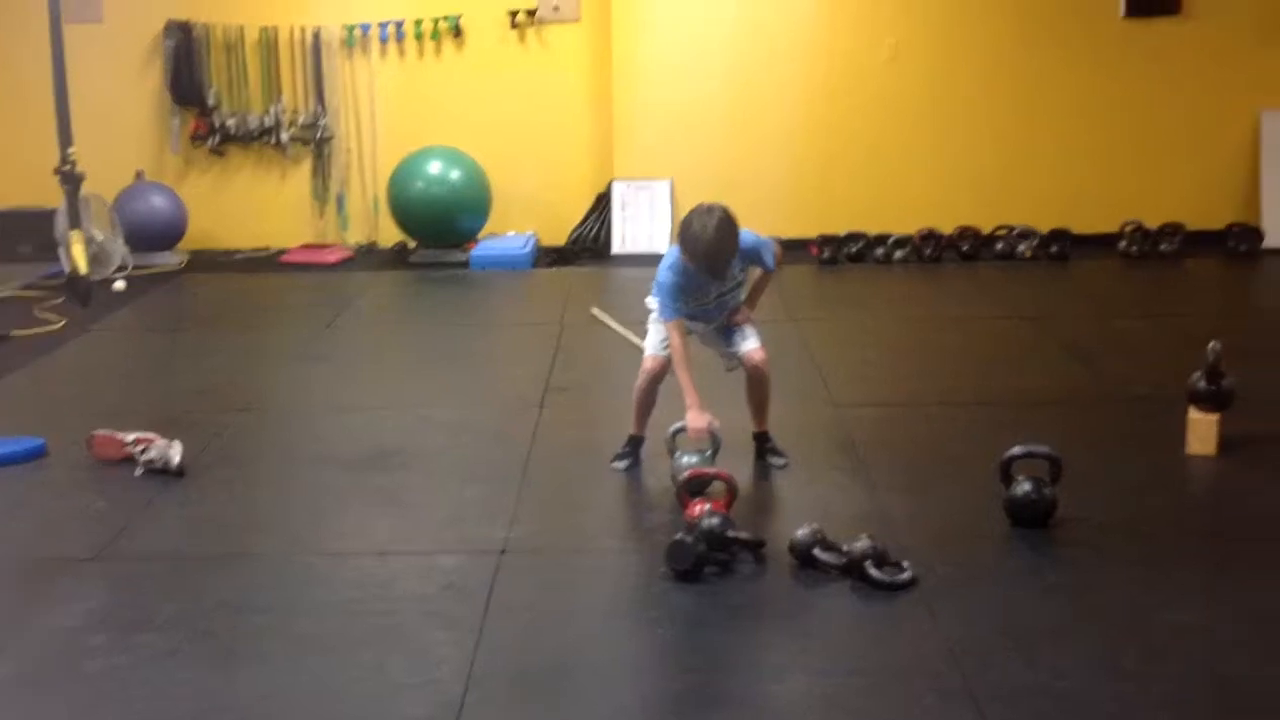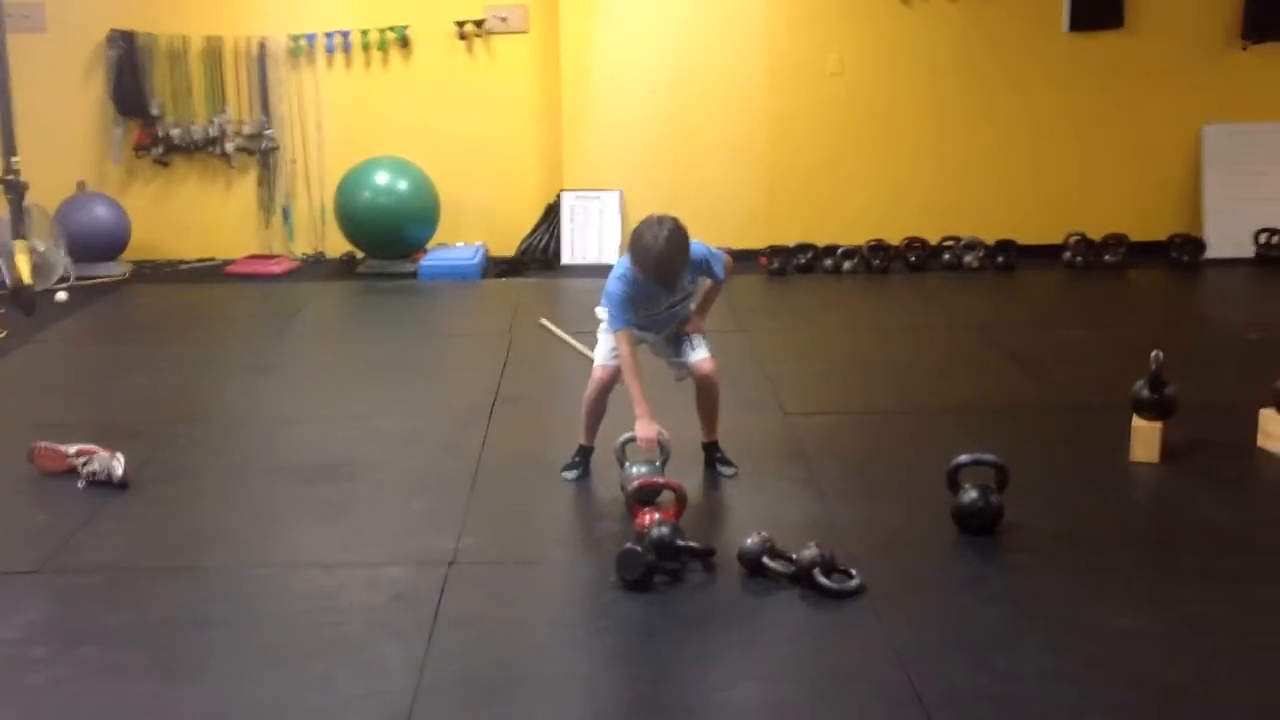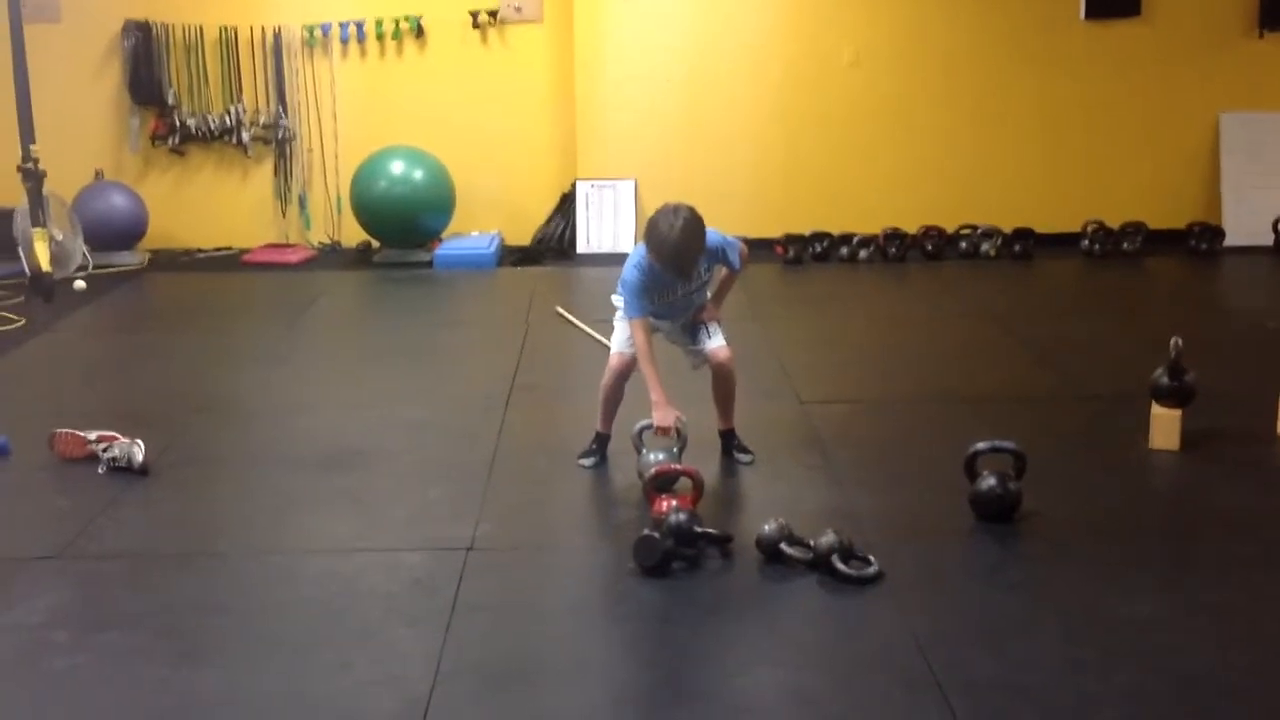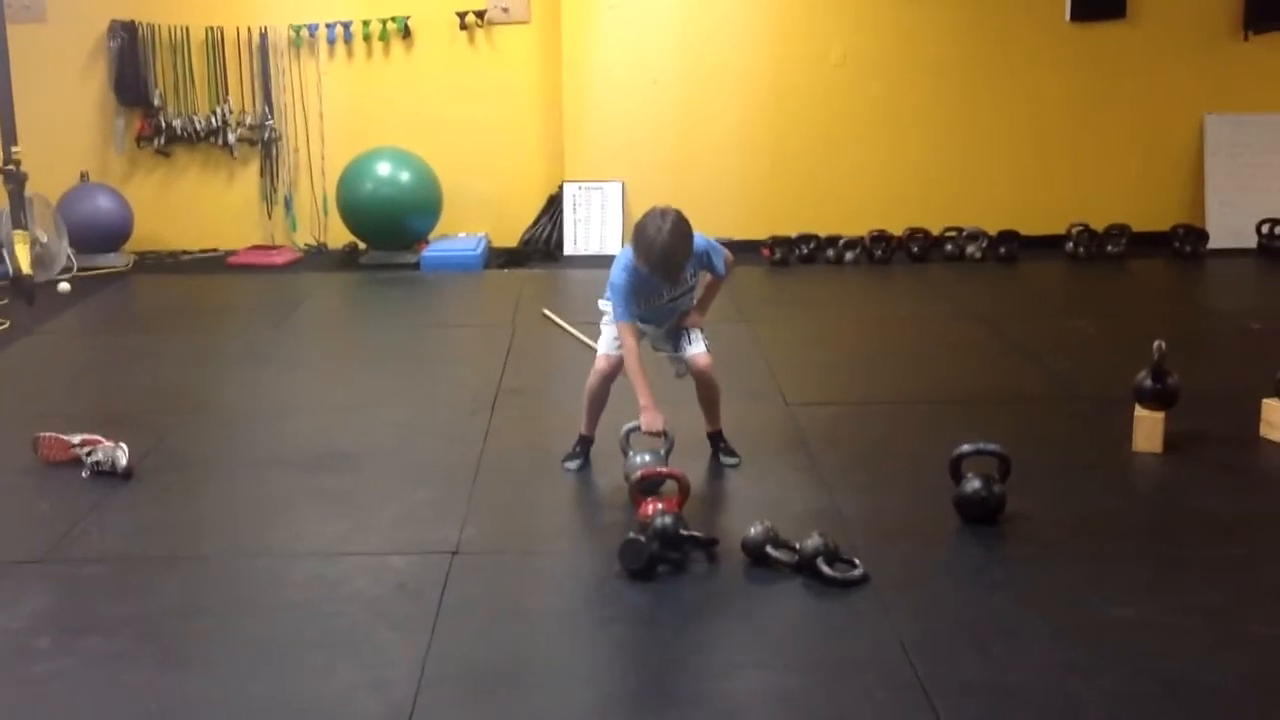
dt=0.5s
person 1, frame 1
left shoulder: (747, 244)
right shoulder: (671, 271)
left elbow: (775, 255)
right elbow: (677, 339)
left wrist: (749, 305)
right wrist: (693, 405)
left hip: (726, 312)
right hip: (675, 314)
left knee: (757, 362)
right knee: (652, 367)
left ankle: (762, 439)
right ankle: (635, 441)
person 1, frame 2
left shoulder: (697, 255)
right shoulder: (620, 281)
left elbow: (725, 265)
right elbow: (625, 349)
left wrist: (699, 314)
right wrist: (643, 416)
left hip: (676, 321)
right hip: (625, 323)
left knee: (706, 372)
right knee: (602, 377)
left ankle: (712, 448)
right ankle: (584, 451)
person 1, frame 3
left shoulder: (713, 244)
right shoulder: (636, 269)
left elbow: (740, 255)
right elbow: (640, 338)
left wrist: (715, 303)
right wrist: (659, 402)
left hip: (692, 310)
right hip: (641, 311)
left knee: (722, 360)
right knee: (618, 365)
left ankle: (728, 436)
right ankle: (601, 438)
person 1, frame 4
left shoulder: (700, 248)
right shoulder: (624, 271)
left elbow: (727, 262)
right elbow: (630, 341)
left wrist: (700, 310)
right wrist: (647, 407)
left hip: (677, 316)
right hip: (627, 315)
left knee: (702, 366)
right knee: (604, 368)
left ankle: (717, 438)
right ankle: (584, 440)
